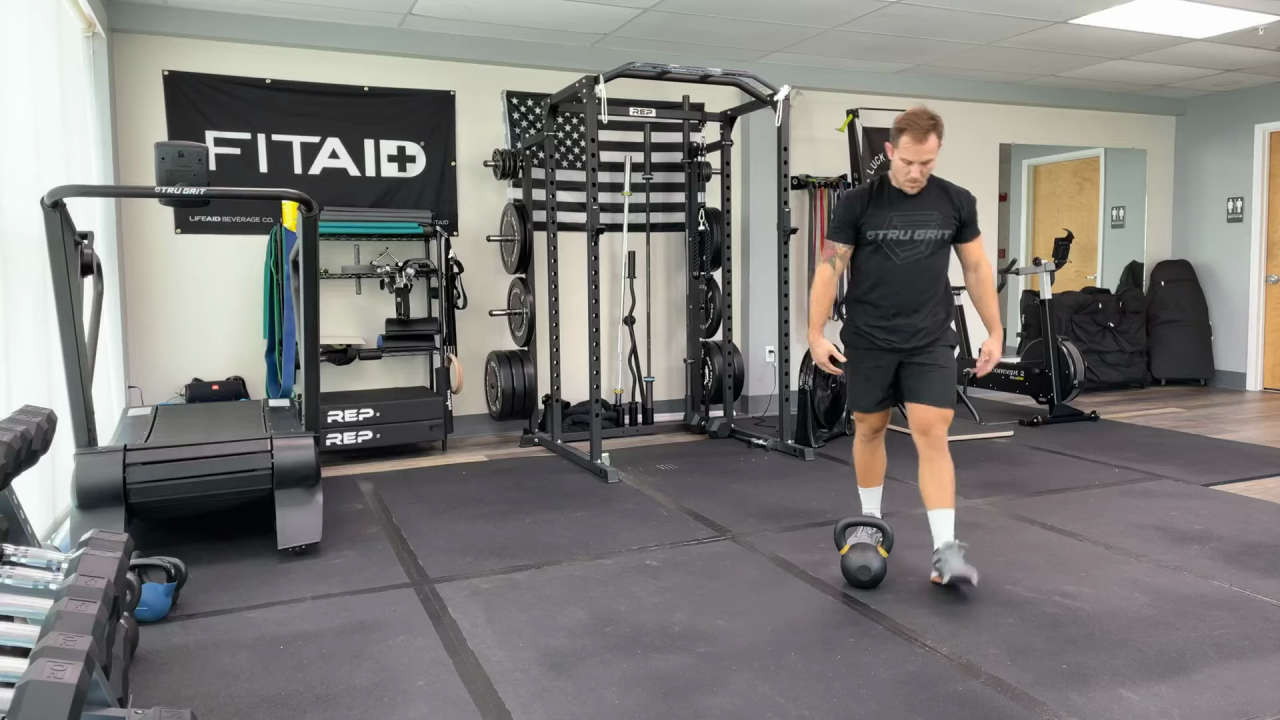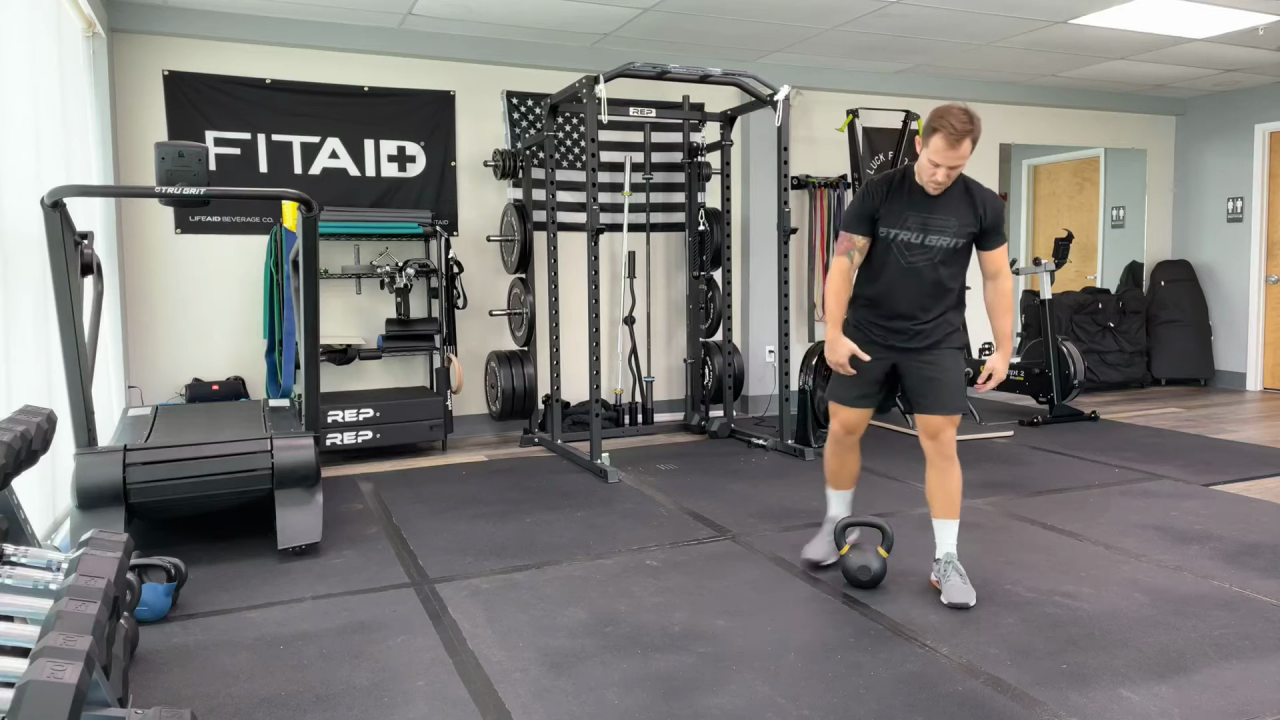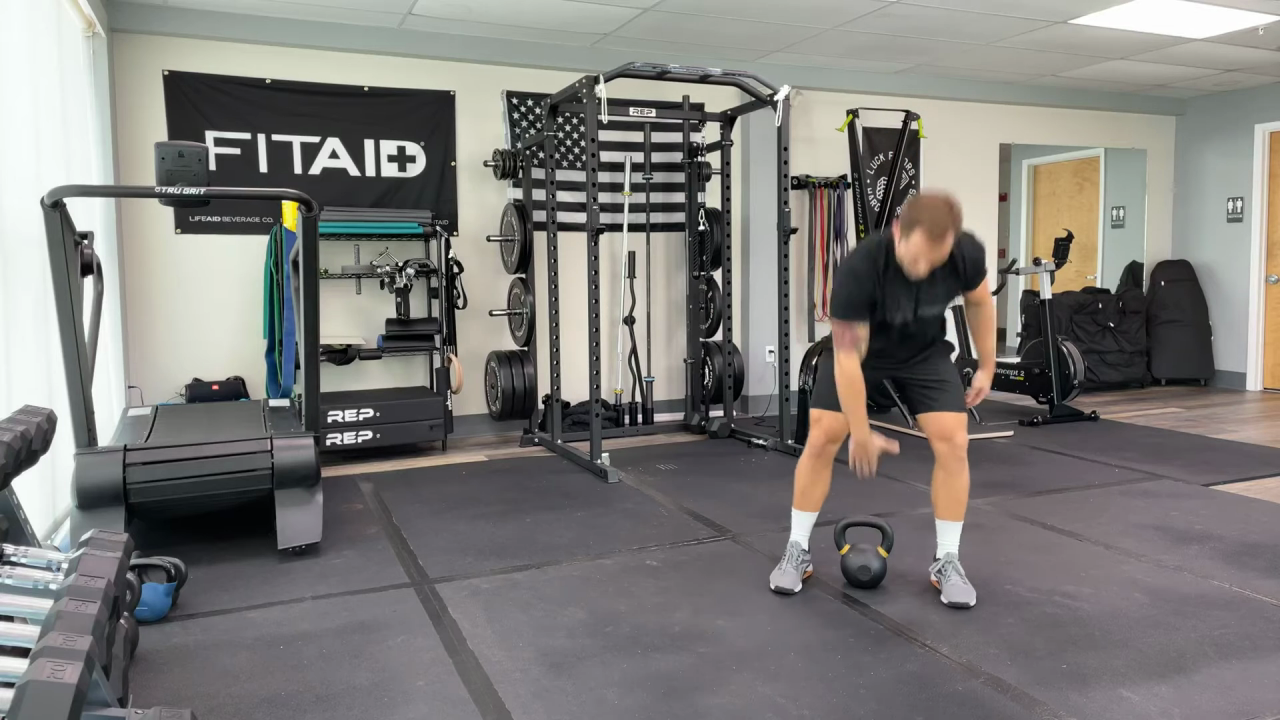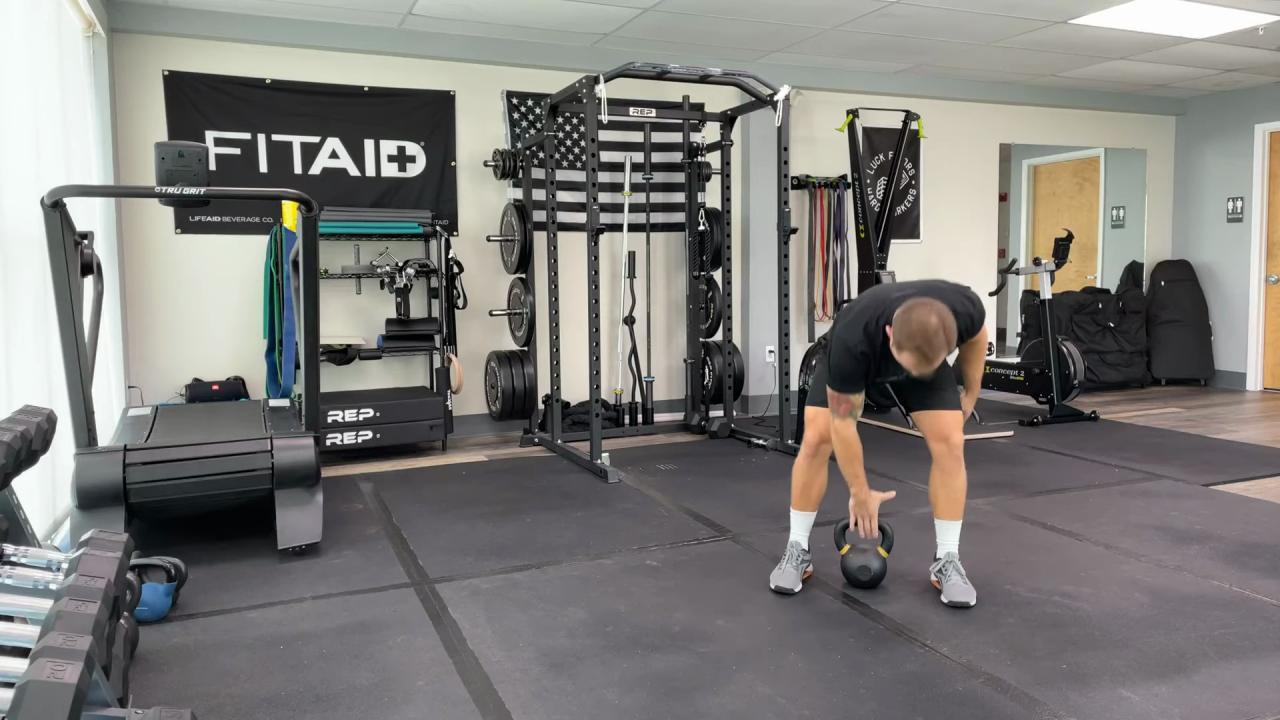
dt=0.3s
person 1, frame 1
left shoulder: (956, 202)
right shoulder: (858, 203)
left elbow: (976, 268)
right elbow: (829, 269)
left wrist: (994, 331)
right wrist: (816, 334)
left hip: (930, 342)
right hip: (868, 341)
left knee: (930, 436)
right knee: (869, 430)
left ankle: (945, 547)
right ankle: (871, 521)
person 1, frame 2
left shoulder: (982, 204)
right shoulder: (877, 192)
left elbow: (997, 278)
right elbow: (844, 264)
left wrist: (1004, 348)
right wrist: (834, 333)
left hip: (936, 341)
right hip: (868, 337)
left knee: (940, 442)
right knee: (844, 428)
left ankle: (946, 560)
right ankle: (836, 521)
person 1, frame 3
left shoulder: (968, 253)
right shoulder: (860, 270)
left elbow: (980, 303)
right elbow: (847, 358)
left wrist: (986, 367)
right wrist: (861, 434)
left hip: (924, 354)
right hip: (858, 356)
left knee: (953, 443)
right knee: (822, 439)
left ankle: (946, 561)
right ankle: (797, 550)
person 1, frame 4
left shoulder: (963, 309)
right shoulder: (852, 342)
right elbow: (843, 425)
left wrist: (971, 390)
right wrist: (861, 493)
left hip: (929, 351)
right hip: (854, 352)
left knee: (949, 442)
right knee: (817, 438)
left ankle: (947, 561)
right ankle: (797, 550)
